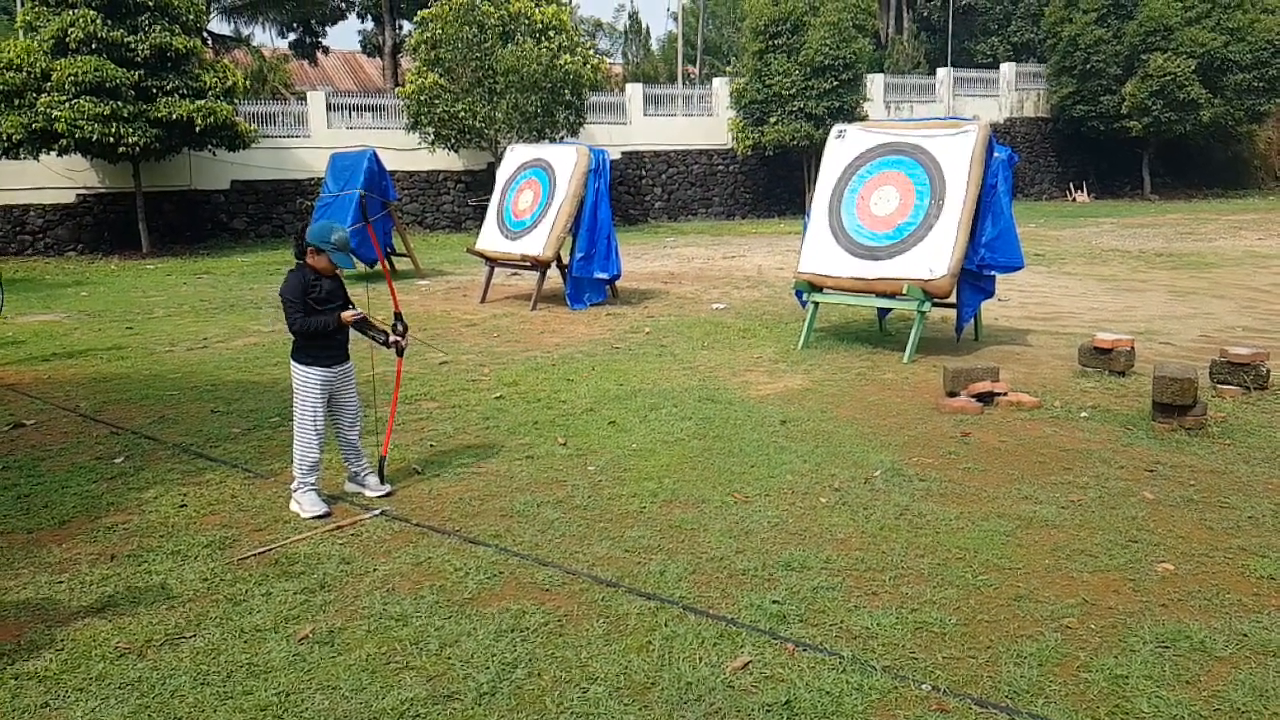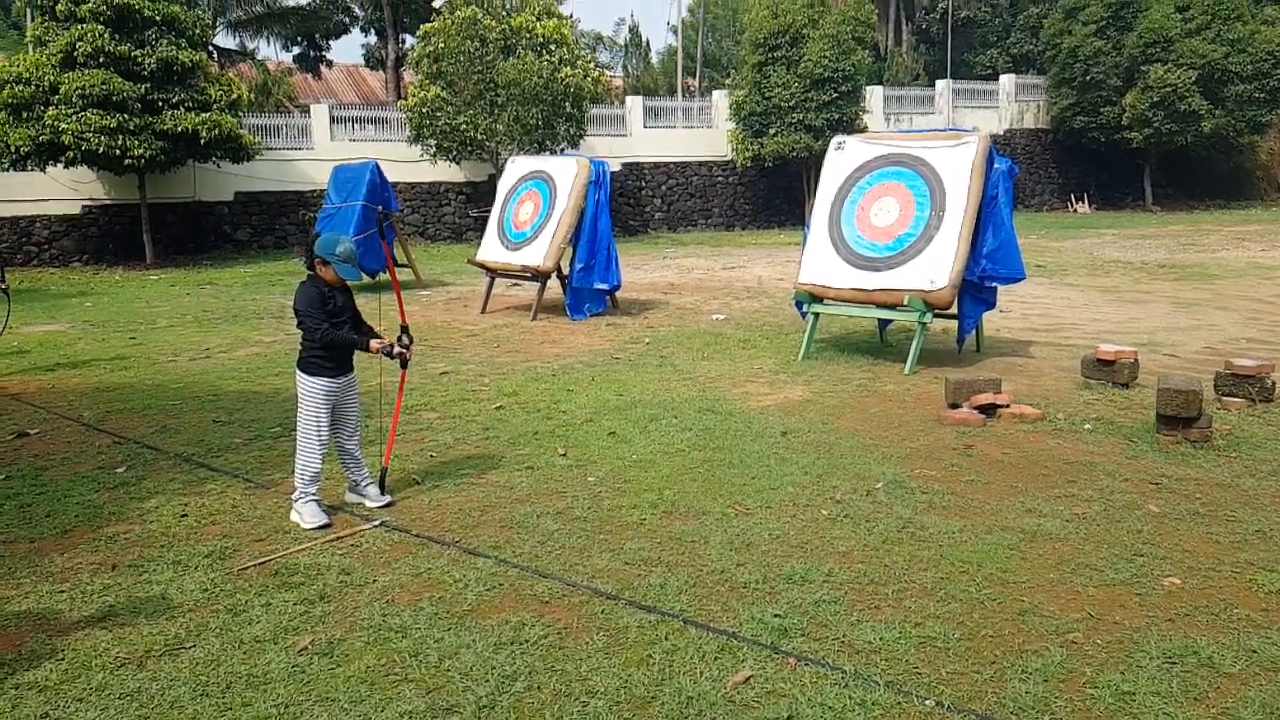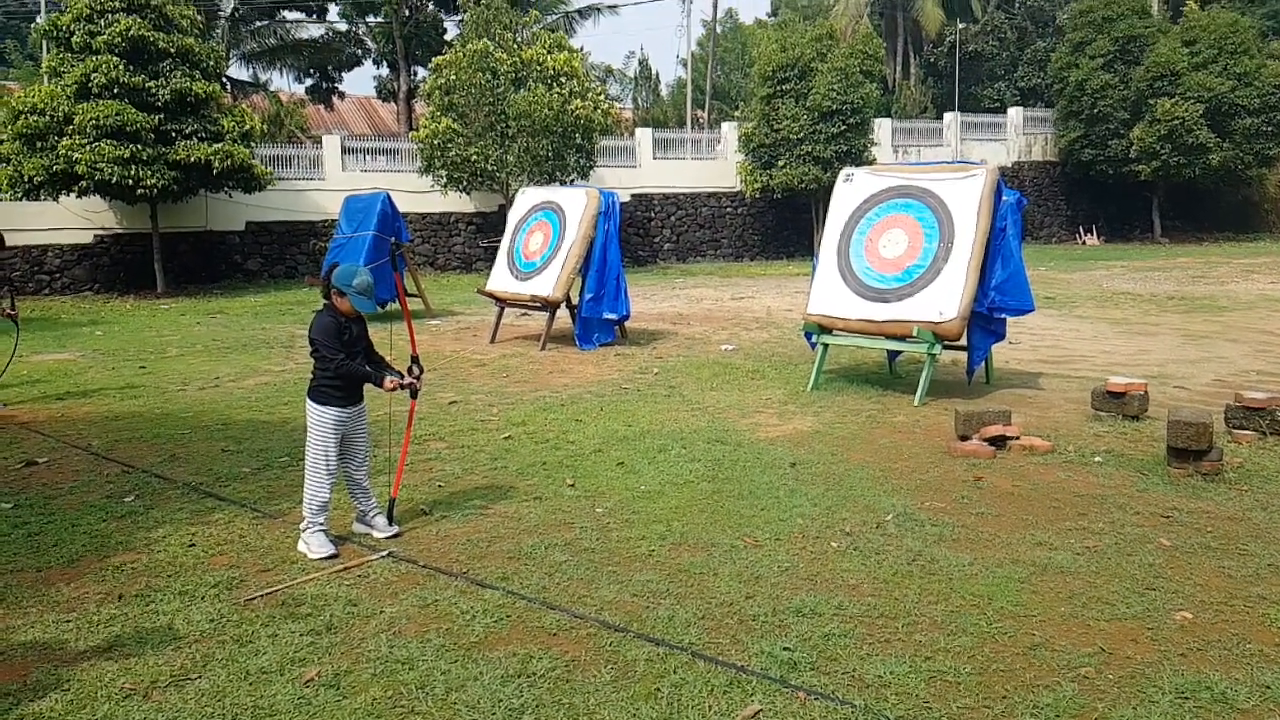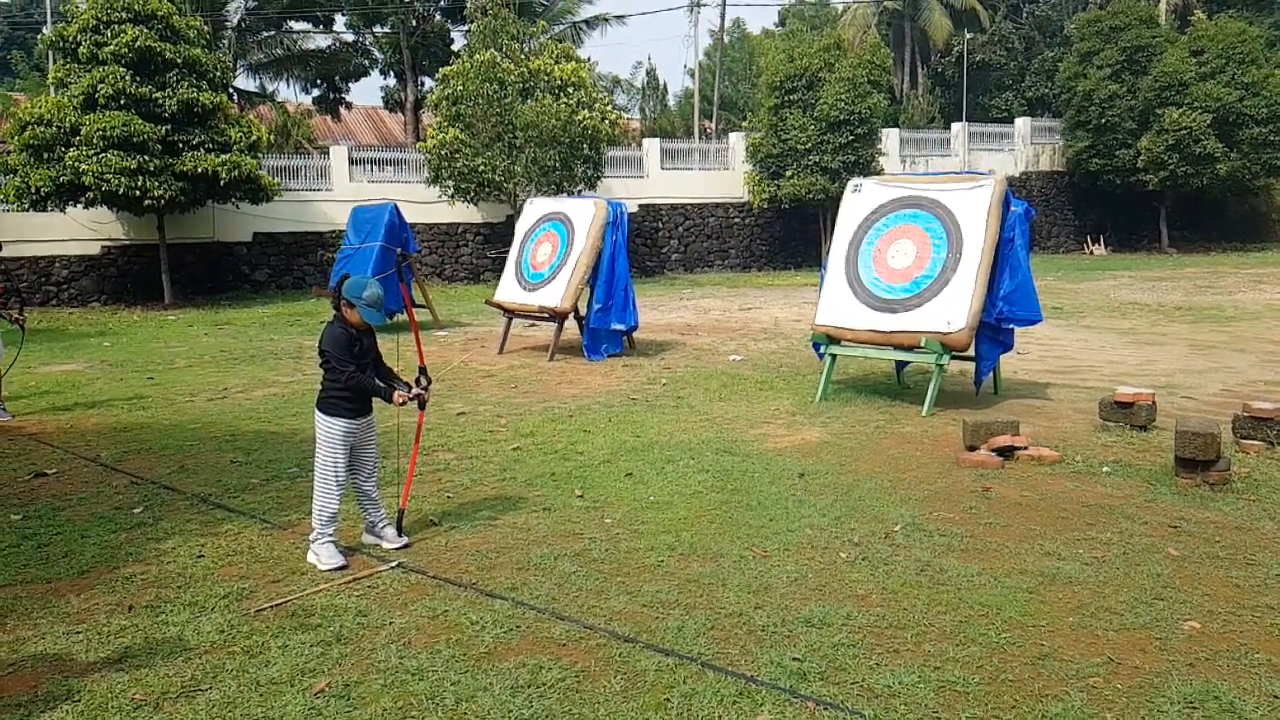
dt=0.5s
person 1, frame 1
left shoulder: (333, 279)
right shoulder: (296, 281)
left elbow: (351, 313)
right elbow: (297, 324)
left wrist: (383, 337)
right wrist: (338, 320)
left hip: (341, 365)
right hip: (311, 369)
left knee: (349, 424)
right knee: (310, 430)
left ankle: (359, 475)
right ankle: (303, 490)
person 1, frame 2
left shoulder: (343, 290)
right shoulder: (309, 293)
left elbow: (358, 324)
right elbow: (323, 335)
left wrist: (389, 349)
right wrist: (365, 344)
left hip: (345, 375)
right hip: (316, 378)
left knee: (350, 435)
right knee: (313, 440)
left ankle: (360, 485)
right ankle: (304, 501)
person 1, frame 3
left shoulder: (357, 320)
right shoulder: (324, 323)
left elbow: (370, 355)
right elbow: (339, 365)
left wrist: (399, 377)
right wrist: (379, 380)
left hip: (355, 405)
right hip: (326, 407)
left knee: (359, 465)
right knee: (322, 470)
left ankle: (367, 515)
right ankle: (312, 531)
person 1, frame 4
left shoulder: (366, 332)
right shoulder: (335, 335)
left elbow: (378, 367)
right elbow: (350, 377)
left wrist: (406, 388)
right wrist: (389, 395)
left hip: (363, 416)
right hip: (335, 419)
left knee: (367, 476)
right knee: (331, 481)
left ankle: (377, 526)
right ankle: (321, 542)
